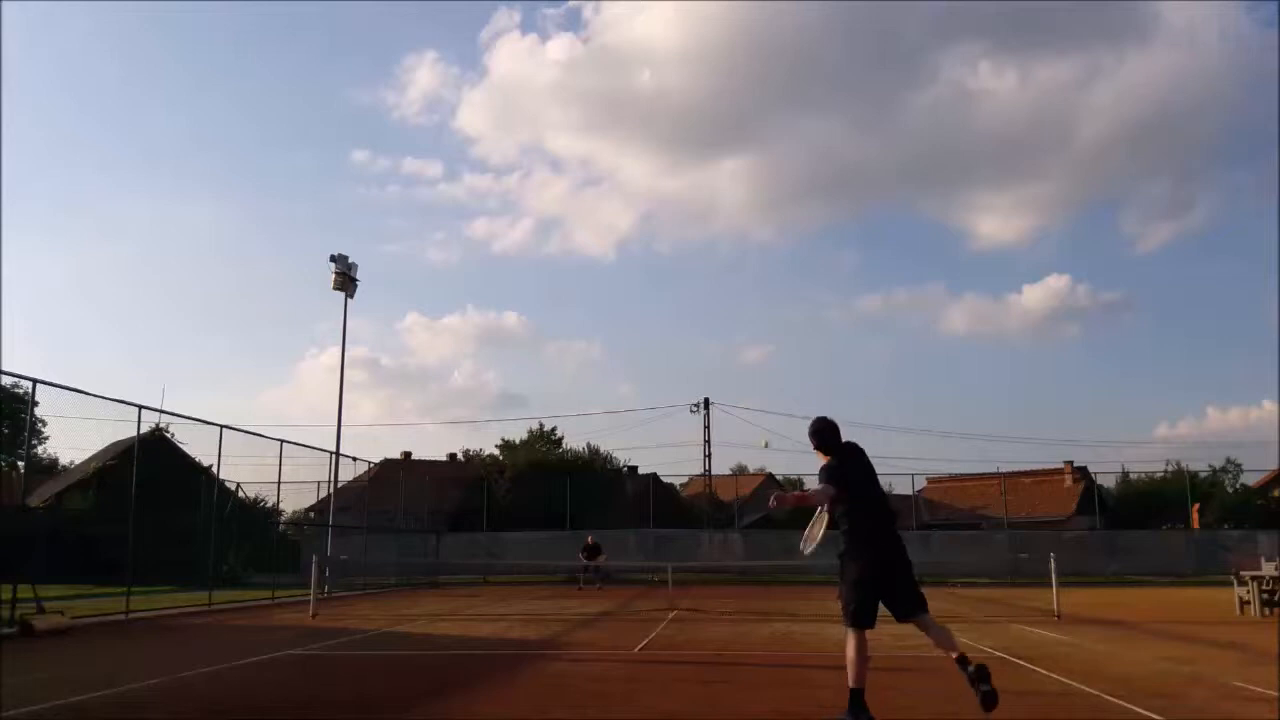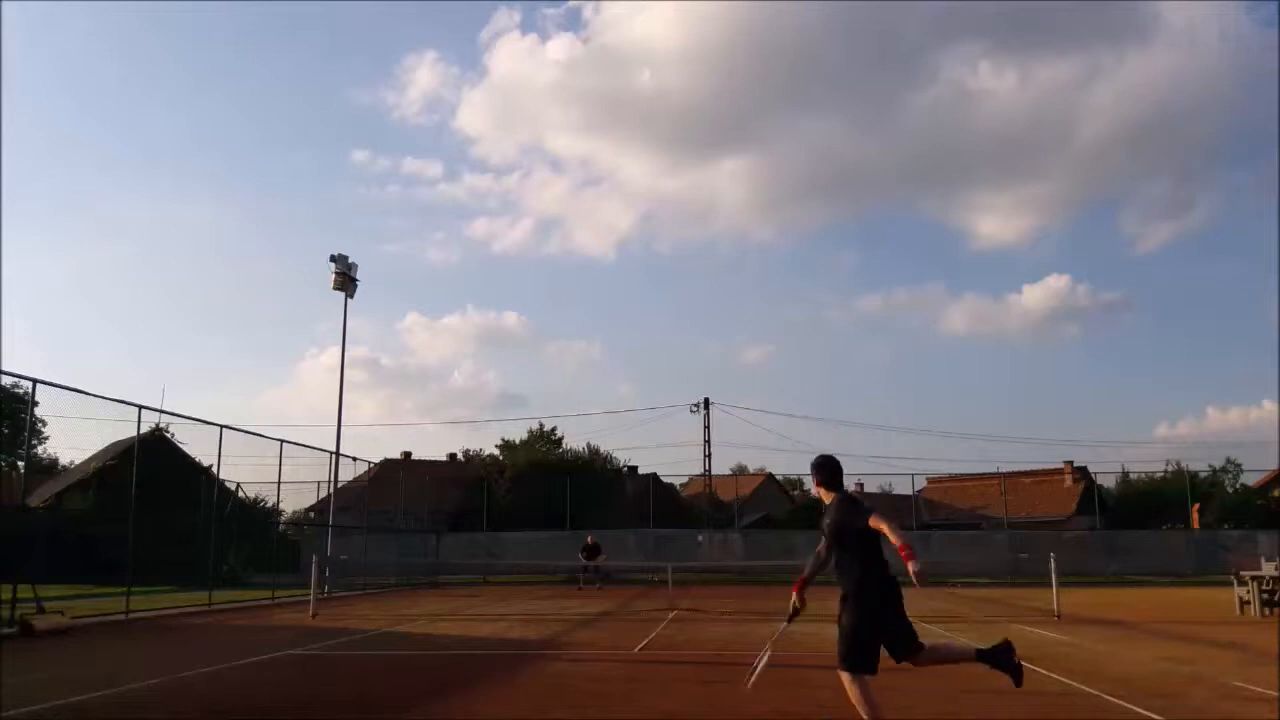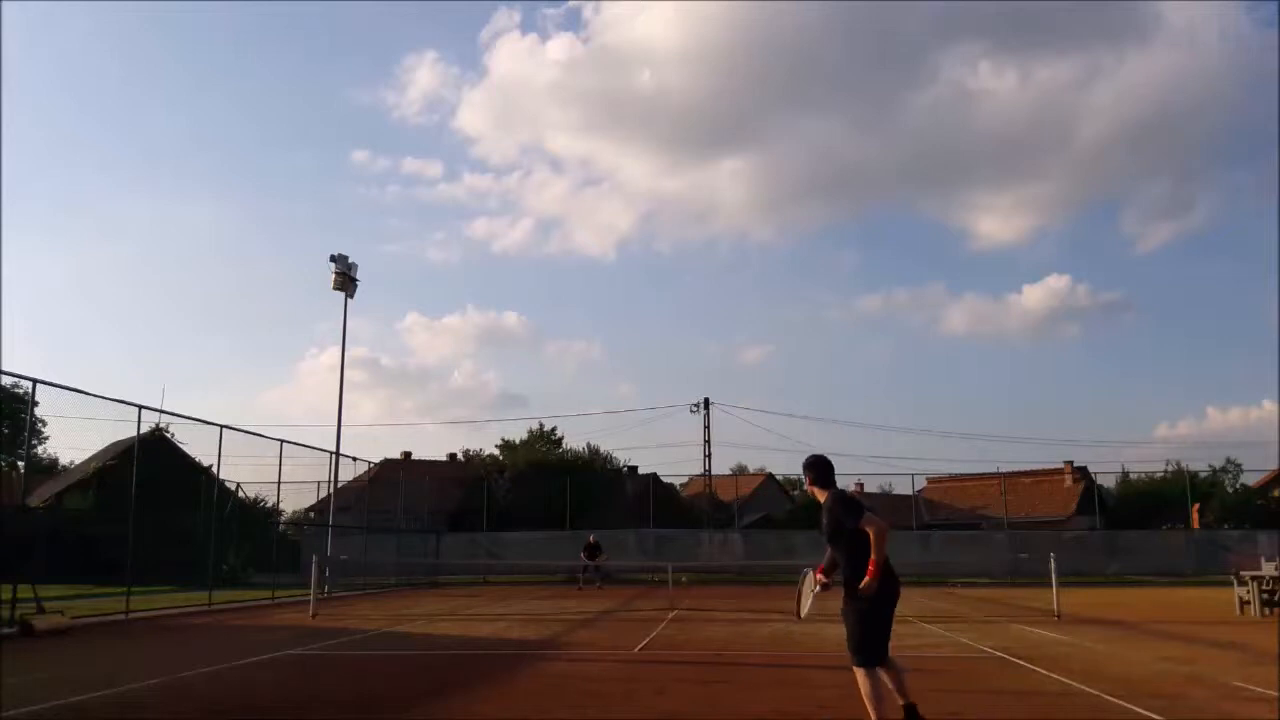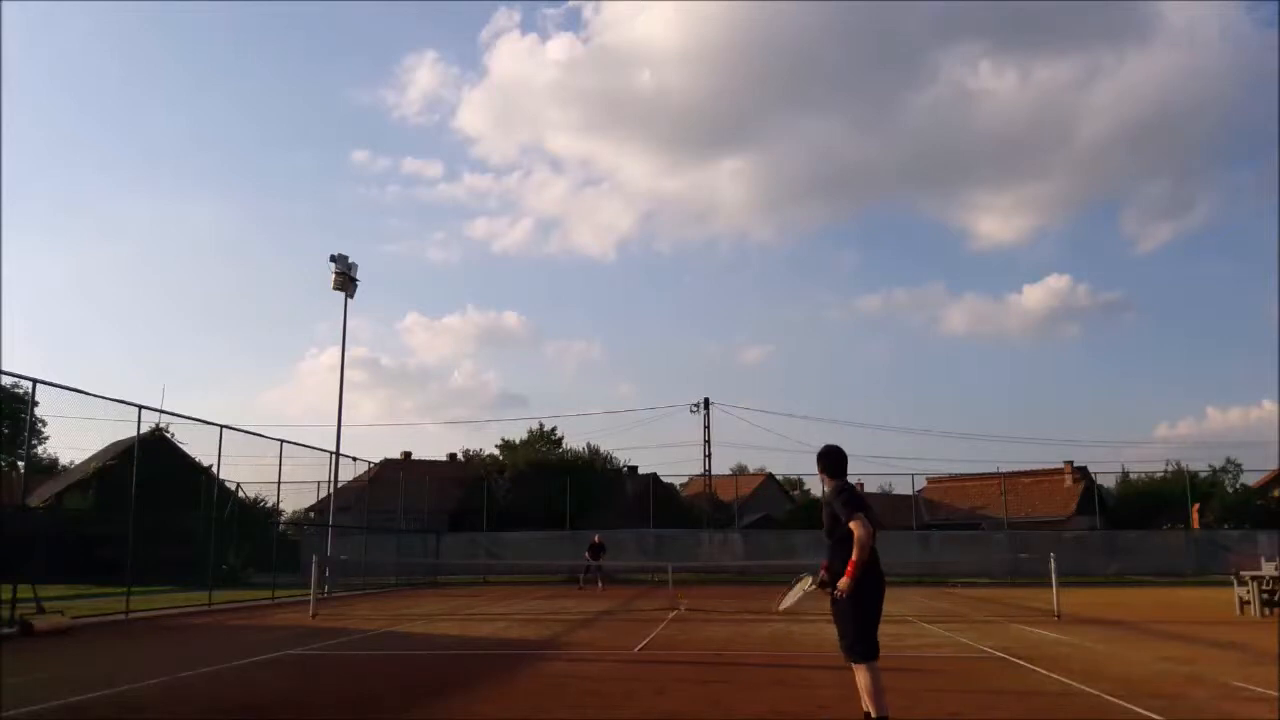
dt=0.2s
person 1, frame 1
left shoulder: (830, 469)
right shoulder: (851, 452)
left elbow: (826, 493)
left wrist: (794, 498)
left hip: (861, 556)
right hip: (887, 548)
left knee: (855, 631)
right knee: (919, 617)
right ankle: (972, 669)
person 1, frame 2
left shoulder: (844, 505)
right shoulder: (833, 509)
left elbow: (885, 526)
right elbow: (824, 552)
left wrist: (909, 556)
right wrist: (801, 585)
left hip: (865, 597)
right hip: (882, 591)
left knee: (850, 671)
right knee: (918, 655)
right ankle: (994, 656)
person 1, frame 3
left shoulder: (838, 503)
right shoulder: (834, 504)
left elbow: (878, 527)
right elbow: (838, 547)
left wrist: (873, 572)
right wrist: (823, 570)
left hip: (869, 591)
right hip: (866, 592)
left knee: (864, 664)
right knee: (875, 658)
person 1, frame 4
left shoulder: (839, 494)
right shoulder: (843, 493)
left elbow: (864, 533)
left wrist: (850, 574)
right wrist: (828, 568)
left hip: (856, 587)
right hip: (864, 584)
left knee: (862, 659)
right knee: (862, 658)
